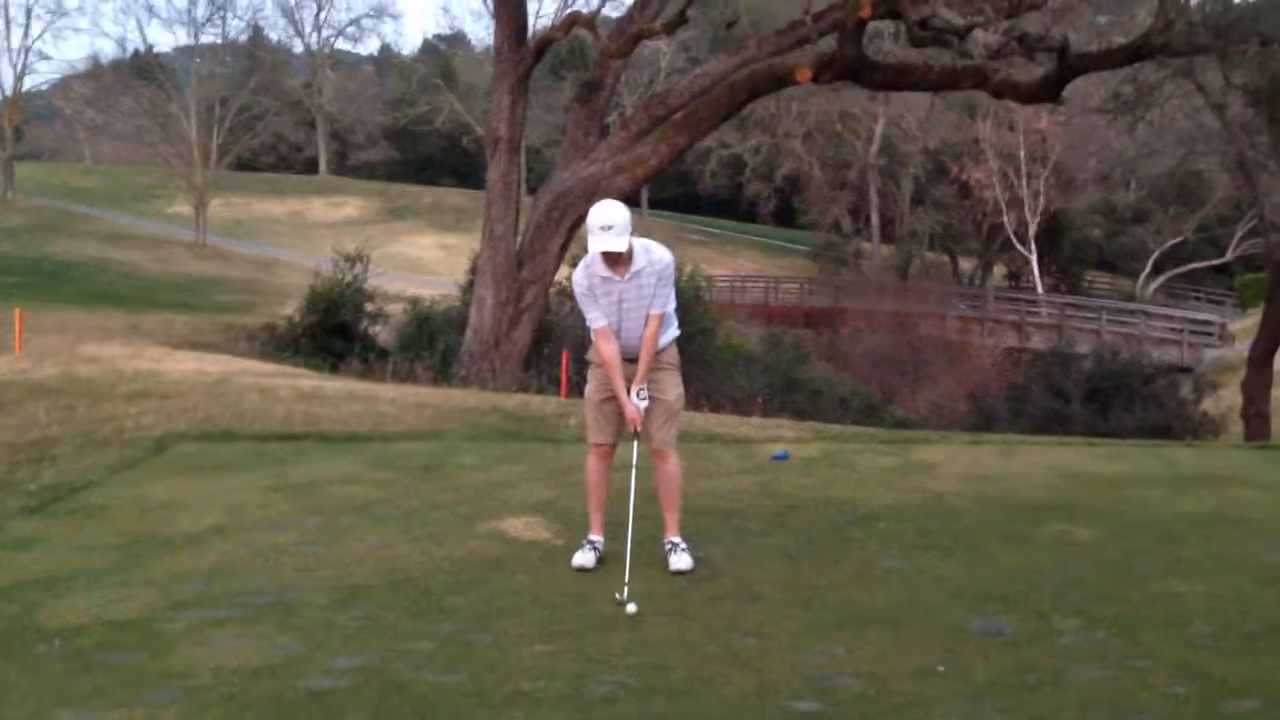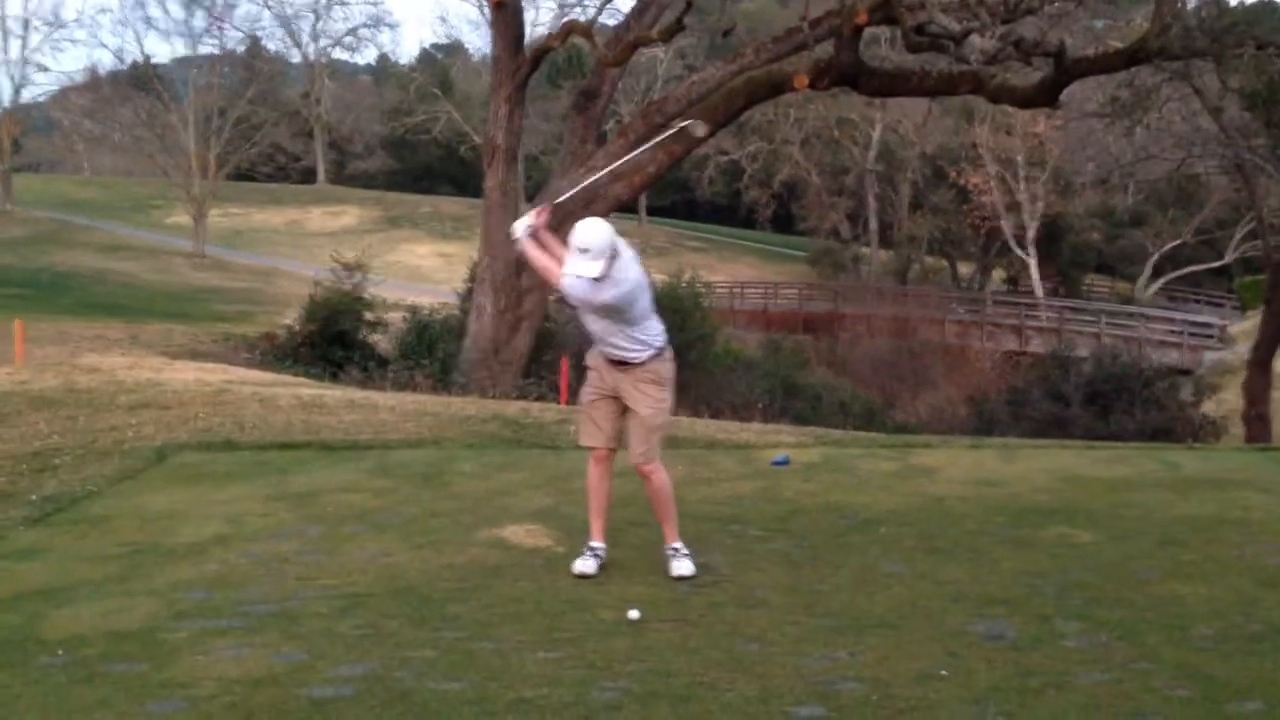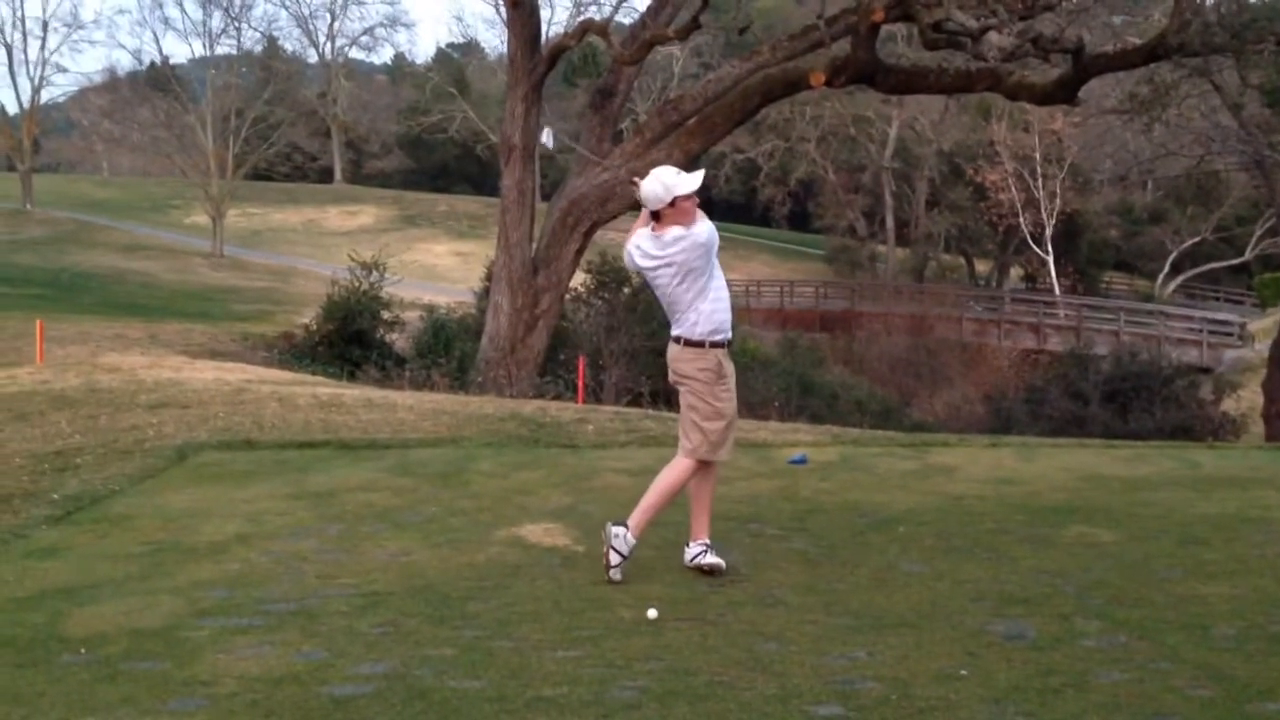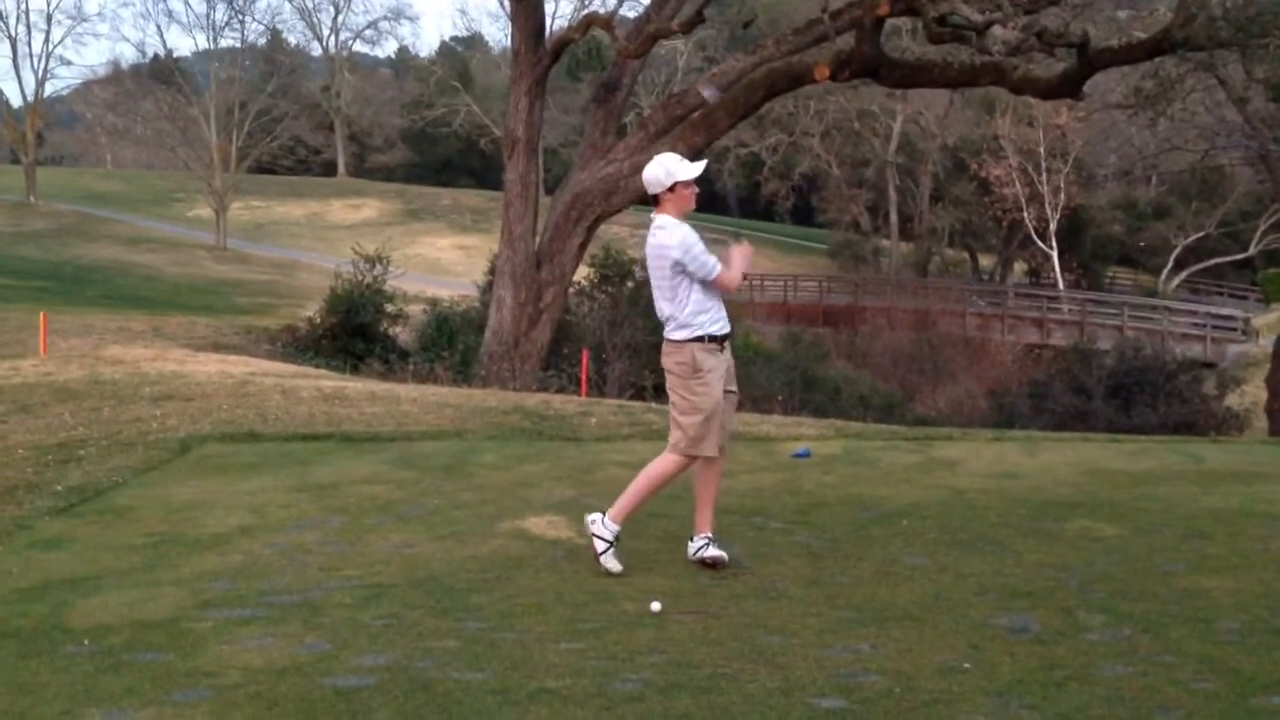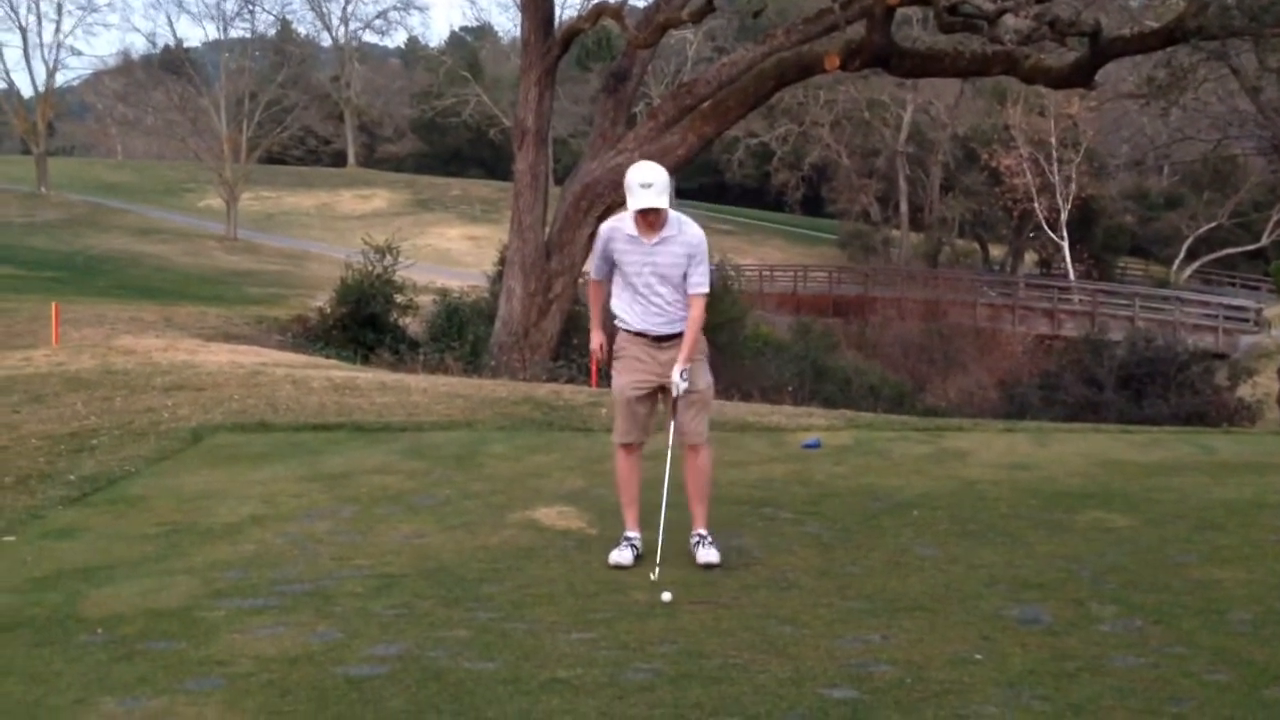
dt=1s
person 1, frame 1
left shoulder: (660, 260)
right shoulder: (584, 276)
left elbow: (654, 325)
right elbow: (605, 337)
left wrist: (641, 385)
right wrist: (624, 399)
left hip: (658, 358)
right hip: (608, 360)
left knee: (664, 449)
right knee: (600, 448)
left ankle: (673, 538)
right ankle: (594, 537)
person 1, frame 2
left shoulder: (615, 289)
right shoulder: (606, 247)
left elbow: (558, 277)
right elbow: (570, 268)
left wrist: (524, 240)
right wrist: (541, 232)
left hip: (646, 370)
right hip: (605, 362)
left knee: (646, 464)
right knee: (600, 455)
left ankle: (675, 545)
right ankle: (596, 544)
person 1, frame 3
left shoulder: (641, 246)
right shoulder: (699, 239)
left elbow: (631, 251)
right elbow: (700, 217)
left wrist: (648, 204)
right wrist: (659, 197)
left hip: (691, 351)
right hip: (704, 356)
left knee: (709, 451)
right knee: (693, 454)
left ankle: (698, 543)
right ankle: (627, 531)
person 1, frame 4
left shoulder: (668, 233)
right shoulder: (677, 238)
right elbow: (727, 282)
left wrist: (725, 262)
right wrist: (740, 257)
left hip: (712, 349)
right hip: (694, 353)
left knee: (714, 447)
right knee: (684, 451)
left ankle: (702, 537)
right ankle: (609, 521)
person 1, frame 5
left shoulder: (691, 236)
right shoulder: (611, 232)
left elbow: (697, 302)
right elbow: (598, 278)
left wrist: (684, 362)
right wrist: (596, 328)
left hip: (683, 344)
right hip: (633, 345)
left knee: (695, 442)
right knee: (628, 443)
left ankle: (701, 533)
right ankle: (631, 534)
